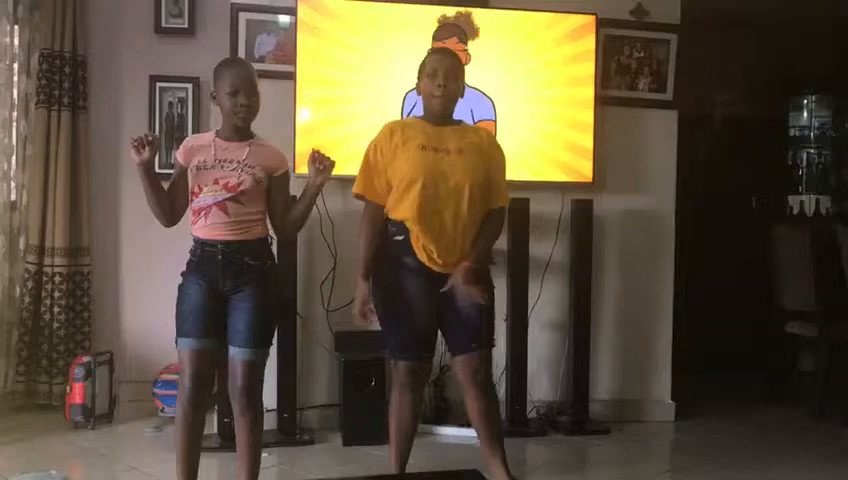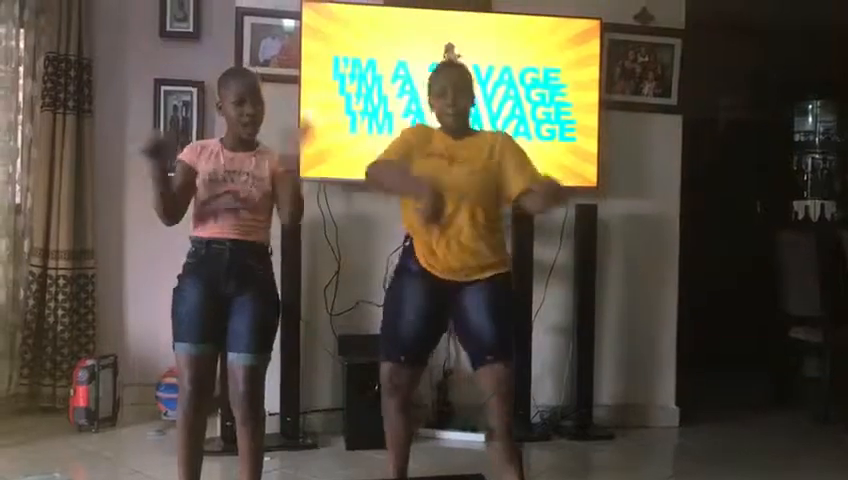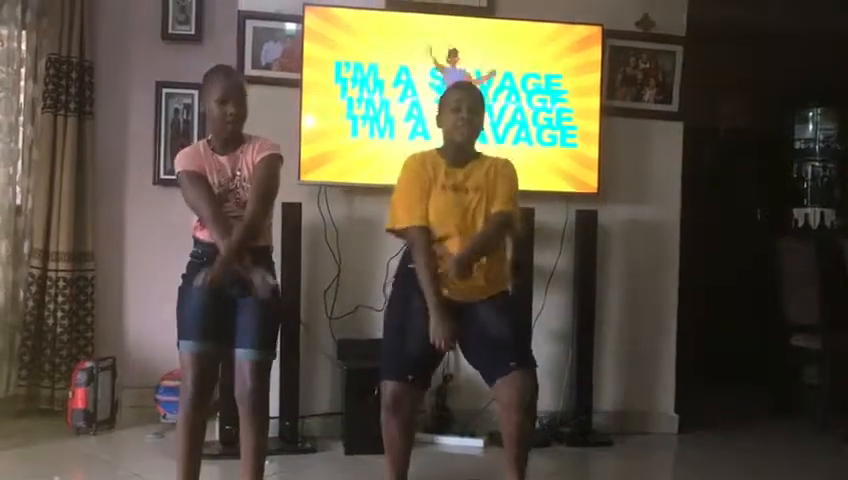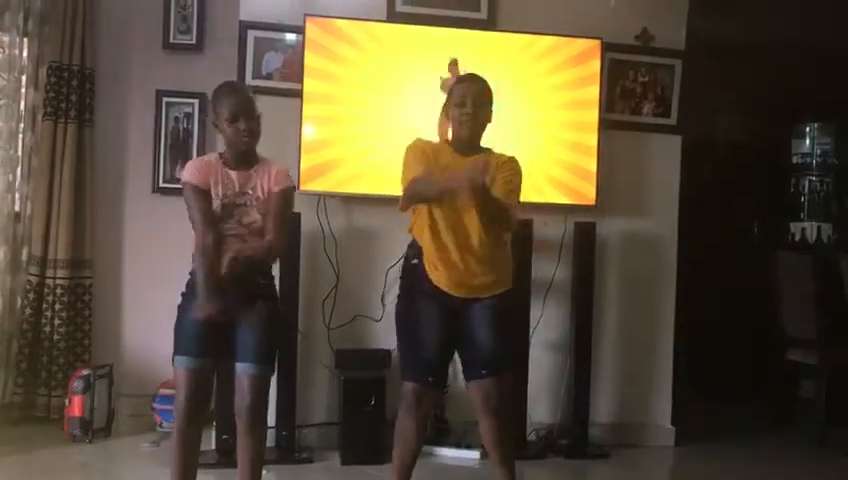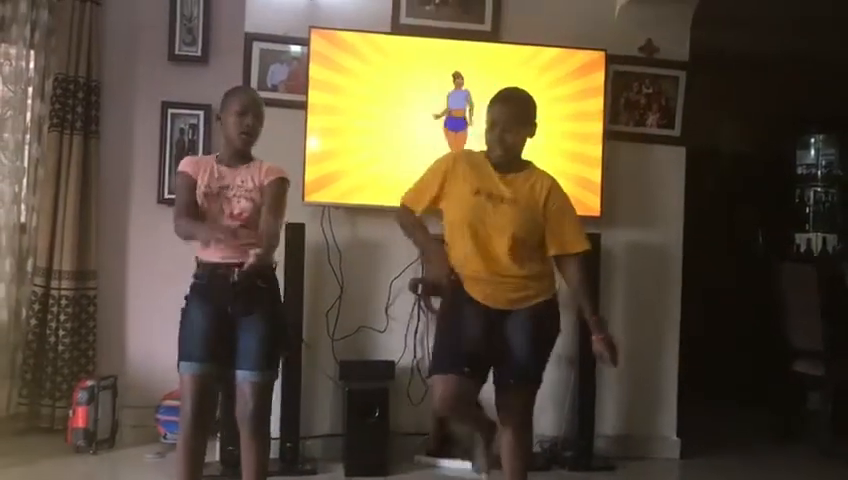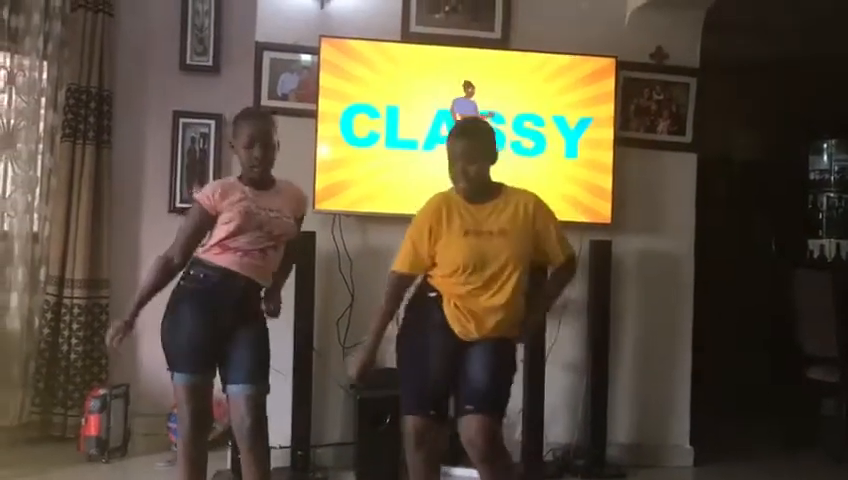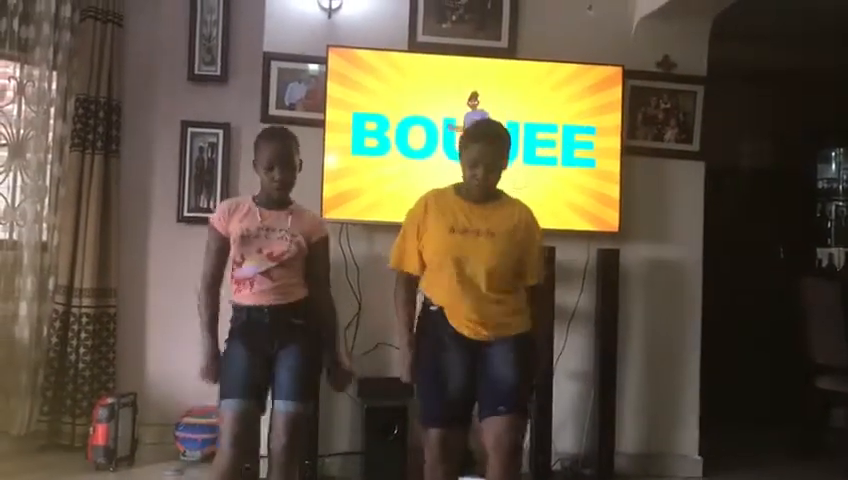
dt=0.5s
person 1, frame 1
left shoulder: (483, 142)
right shoulder: (394, 136)
left elbow: (494, 213)
right elbow: (373, 211)
left wrist: (471, 266)
right wrist: (364, 279)
left hip: (466, 271)
right hip: (406, 265)
left knee: (475, 371)
right knee: (408, 370)
person 1, frame 2
left shoulder: (498, 145)
right shoulder: (415, 138)
left elbow: (530, 196)
right elbow: (375, 174)
left wrist: (548, 195)
right wrist: (417, 187)
left hip: (483, 276)
right hip: (420, 271)
left knee: (499, 381)
right knee: (394, 376)
person 1, frame 3
left shoulder: (500, 170)
right shoulder: (419, 166)
left elbow: (500, 224)
right elbow: (417, 239)
left wrist: (468, 256)
right wrist: (437, 308)
left hip: (485, 295)
right hip: (423, 290)
left knee: (522, 389)
right knee: (396, 395)
person 1, frame 4
left shoulder: (505, 166)
right shoulder: (423, 151)
left elbow: (498, 219)
right elbow: (415, 192)
left wrist: (479, 190)
right wrist: (457, 180)
left hip: (488, 291)
right hip: (428, 284)
left knee: (489, 397)
right knee: (416, 394)
person 1, frame 5
left shoulder: (544, 188)
right shoulder: (455, 166)
left elbow: (569, 261)
right elbow: (406, 211)
left wrist: (596, 328)
right wrist: (433, 253)
left hip: (529, 308)
right hip: (468, 298)
left knee: (516, 411)
right knee: (446, 395)
right ankle: (483, 432)
person 1, frame 6
left shoulder: (527, 207)
right shoulder: (437, 209)
left elbow: (565, 262)
right elbow: (400, 278)
left wrist: (533, 314)
right wrist: (370, 345)
left hip: (493, 335)
right hip: (433, 323)
left knee: (479, 436)
right knee: (418, 430)
person 1, frame 7
left shoulder: (520, 218)
right shoulder: (429, 207)
left elbow: (531, 287)
right elbow: (405, 277)
left wrist: (530, 353)
right wrist: (406, 342)
left hip: (506, 338)
right hip: (445, 333)
left knee: (503, 440)
right knee: (440, 440)
person 2, frame 1
left shoulder: (271, 157)
right shoulder: (192, 148)
left elbow: (285, 227)
right elbow: (168, 216)
left wrist: (314, 186)
right wrist: (145, 167)
left hip: (252, 269)
right hip: (202, 267)
left knee: (245, 387)
right knee: (192, 385)
person 2, frame 2
left shoulder: (274, 161)
right shoulder: (197, 153)
left elbow: (290, 219)
right elbow: (169, 214)
left wrist: (293, 170)
right wrist: (157, 165)
left hip: (252, 272)
right hip: (201, 268)
left knee: (246, 391)
right knee: (192, 388)
person 2, frame 3
left shoulder: (264, 152)
right shoulder: (190, 158)
left elbow: (256, 213)
right elbow: (213, 219)
left wrist: (226, 264)
right wrist: (241, 265)
left hip: (256, 266)
right hip: (206, 266)
left knee: (252, 390)
right knee: (194, 386)
person 2, frame 4
left shoulder: (277, 176)
right shoulder: (199, 171)
left elbow: (276, 242)
right elbow: (205, 239)
left wrist: (244, 259)
right wrist: (205, 296)
left hip: (256, 288)
right hip: (208, 287)
left knee: (251, 403)
right knee: (189, 400)
person 2, frame 5
left shoulder: (271, 175)
right shoulder: (194, 168)
left elbow: (271, 229)
right elbow: (181, 222)
left wrist: (258, 255)
right wrist: (217, 233)
left hip: (258, 290)
right hip: (208, 288)
left knee: (254, 409)
right knee: (195, 406)
person 2, frame 6
left shoulder: (294, 198)
right shoulder: (219, 193)
right elbow: (173, 256)
left wrist: (273, 290)
right wrist: (130, 314)
left hip: (246, 308)
right hip: (198, 297)
left knee: (251, 423)
right knee: (193, 419)
person 2, frame 7
left shoulder: (310, 225)
right shoulder: (229, 213)
left elbow: (322, 294)
right elbow: (210, 284)
left wrist: (334, 359)
right wrist: (210, 348)
left hip: (296, 331)
right hip: (246, 329)
left knee: (286, 443)
right knee: (233, 446)
